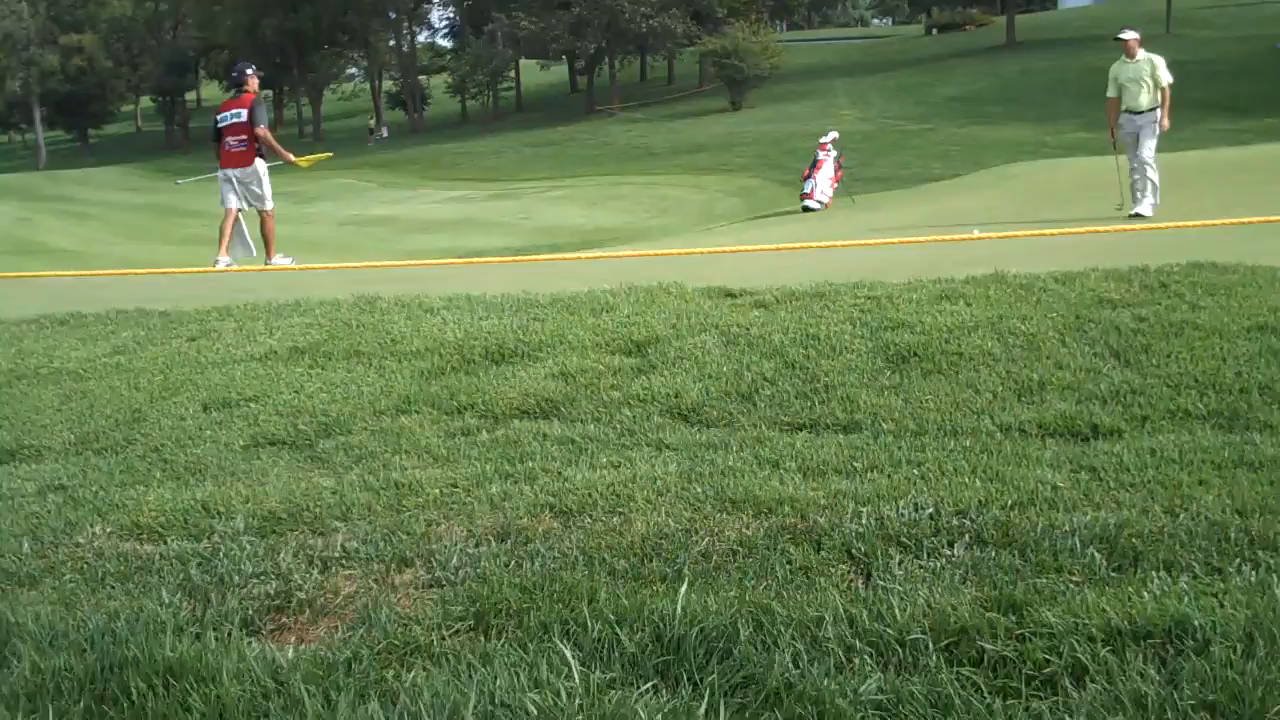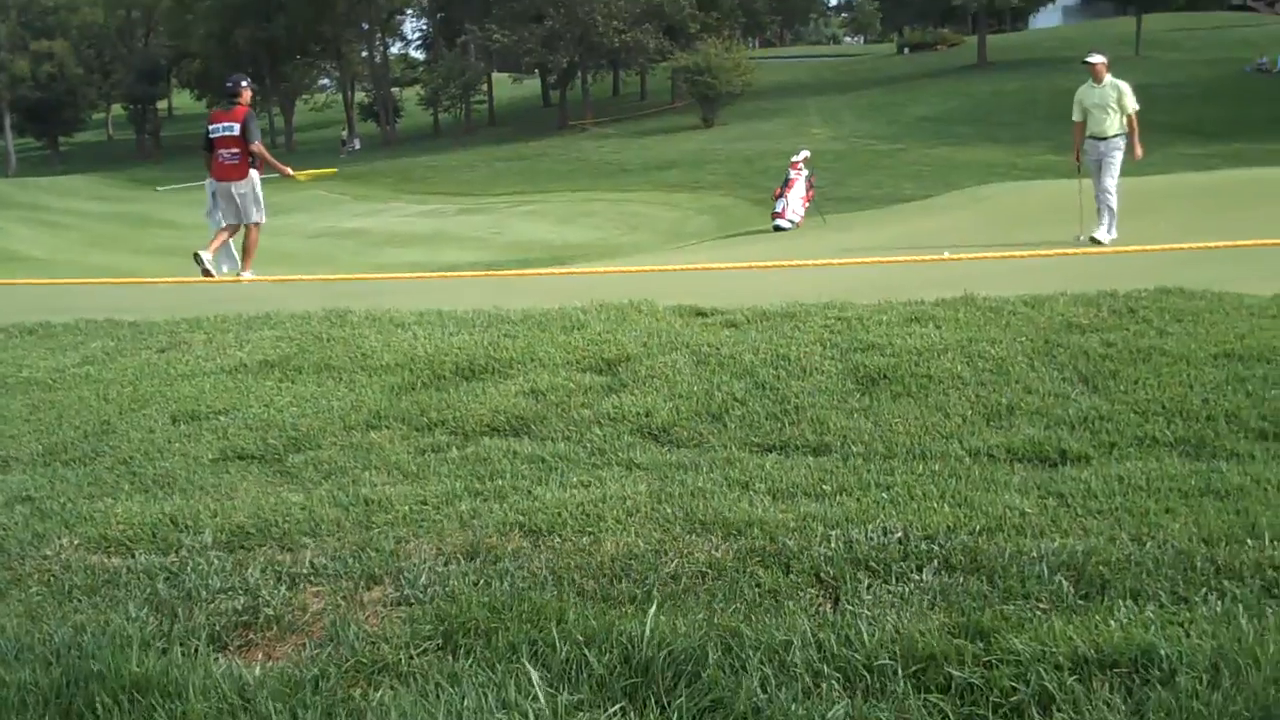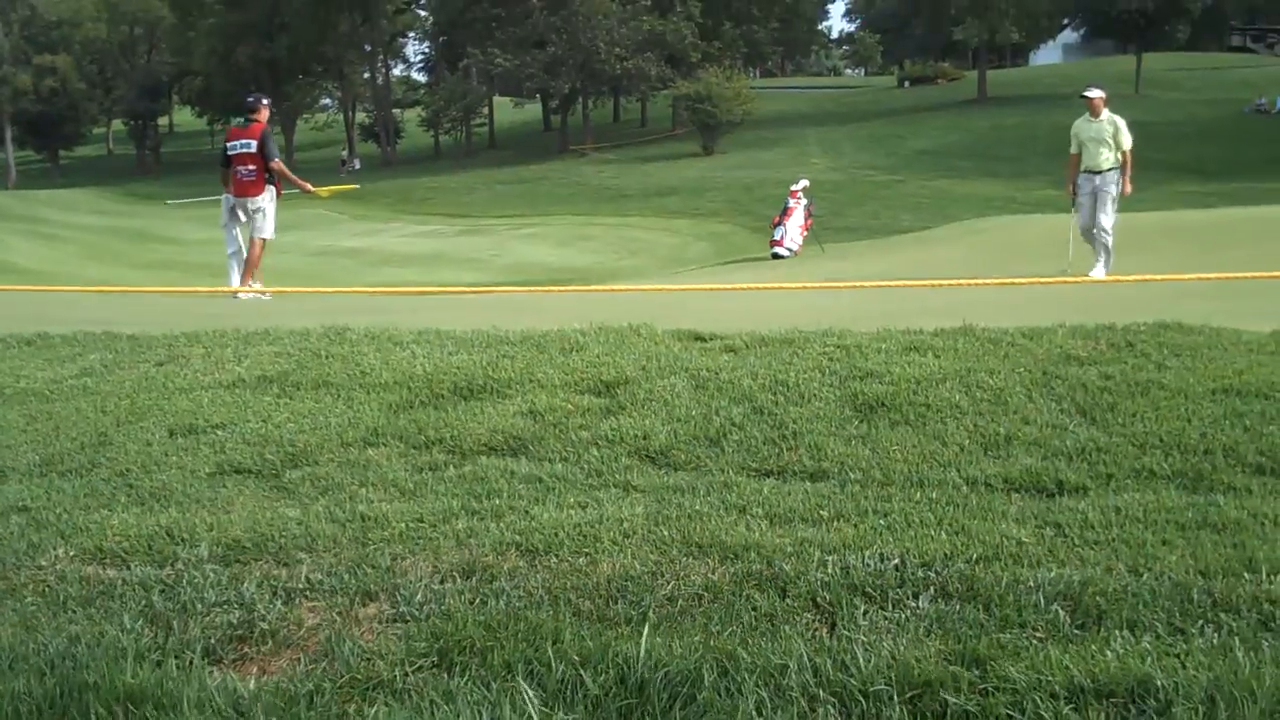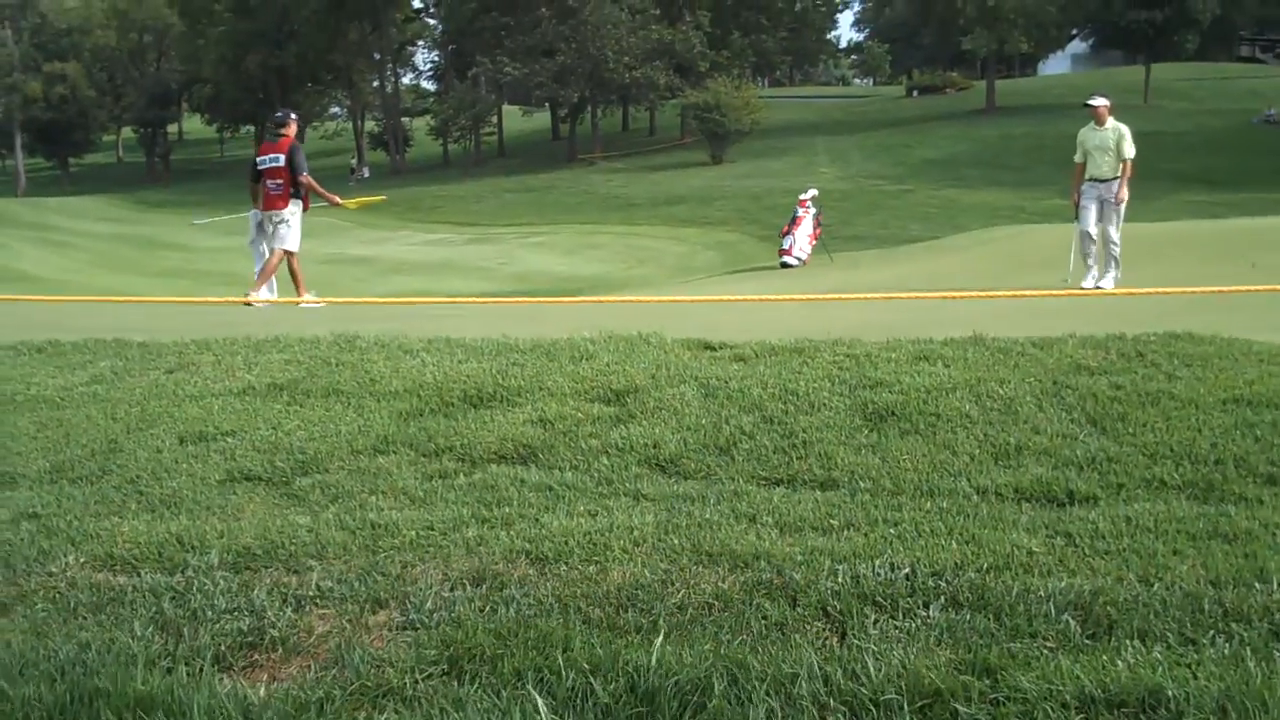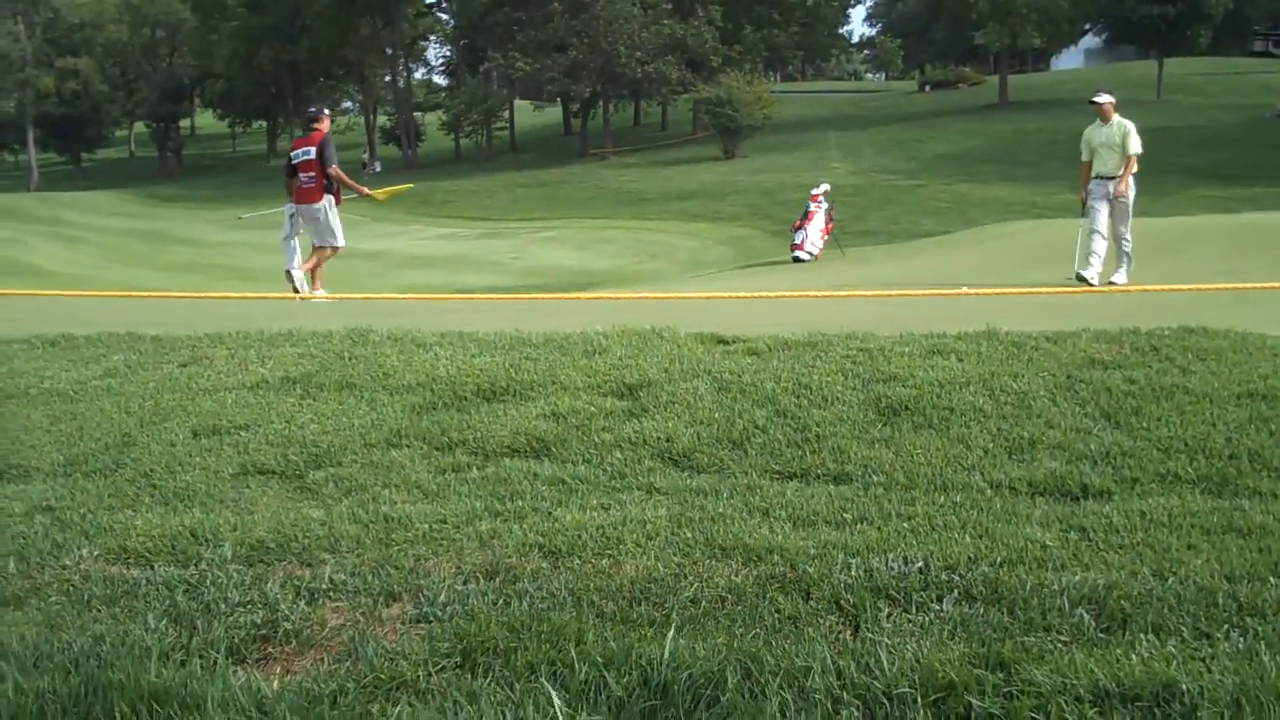
dt=0.2s
person 1, frame 1
left shoulder: (222, 108)
right shoulder: (255, 101)
left elbow: (217, 142)
right elbow: (260, 131)
left wrist: (223, 163)
right wrist: (282, 153)
left hip: (228, 167)
right hip: (251, 165)
left knee: (231, 212)
right knee: (267, 211)
left ankle: (223, 258)
right ankle: (272, 259)
person 1, frame 2
left shoulder: (215, 117)
right shoulder: (246, 114)
left elbow: (208, 151)
right elbow: (254, 147)
left wrist: (213, 174)
right wrist: (279, 167)
left hip: (221, 179)
right hip: (244, 178)
left knee: (232, 225)
right knee: (253, 225)
left ankle: (207, 253)
right ankle: (245, 273)
person 1, frame 3
left shoulder: (232, 133)
right shoulder: (264, 132)
left elbow: (225, 168)
right elbow: (274, 164)
left wrist: (228, 189)
right wrist: (300, 184)
left hip: (240, 195)
right hip: (262, 193)
left knee: (258, 240)
right knee: (258, 241)
left ankle: (252, 283)
right ankle: (244, 289)
person 1, frame 4
left shoulder: (262, 150)
right shoulder: (293, 146)
left elbow: (254, 183)
right elbow: (303, 178)
left wrist: (257, 204)
right wrist: (328, 196)
left hip: (269, 208)
right hip: (289, 207)
left knee: (290, 252)
right knee: (280, 253)
left ankle: (303, 295)
right ankle: (255, 292)
person 1, frame 5
left shoulder: (296, 144)
right shoulder: (324, 139)
left elbow: (289, 178)
right elbow: (332, 170)
left wrist: (293, 199)
right wrist: (357, 188)
left hip: (303, 202)
right hip: (322, 200)
left knee: (318, 245)
right knee: (332, 246)
left ankle: (317, 291)
right ankle: (298, 271)
person 2, frame 1
left shoulder: (1153, 61)
right shoulder: (1116, 68)
left elbow: (1165, 89)
right elbow: (1113, 98)
left wrist: (1164, 116)
right wrist: (1111, 125)
left hip: (1150, 116)
right hip: (1127, 118)
left knee: (1145, 158)
right knee: (1134, 164)
left ankle: (1148, 203)
right ankle: (1139, 204)
person 2, frame 2
left shoulder: (1119, 87)
right shoulder: (1081, 92)
left elbow: (1131, 116)
right elbow: (1079, 123)
left wrist: (1136, 143)
right wrist: (1076, 149)
left hip: (1114, 143)
right hip: (1091, 143)
left knee: (1108, 186)
right knee: (1099, 190)
left ankle: (1104, 231)
right ankle: (1111, 229)
person 2, frame 3
left shoulder: (1116, 122)
right shoulder: (1078, 125)
left elbow: (1126, 153)
right elbow: (1075, 155)
left wrist: (1126, 181)
right wrist: (1071, 182)
left hip: (1109, 177)
right hip: (1086, 178)
left knee: (1103, 223)
right knee: (1085, 225)
left ankle: (1101, 266)
right ankle: (1100, 252)
person 2, frame 4
left shoulder: (1120, 131)
right shoulder: (1084, 133)
left elbow: (1127, 161)
left wrist: (1122, 188)
right wrist: (1075, 190)
left hip: (1114, 186)
right hip: (1091, 186)
left knee: (1110, 235)
right knee: (1086, 230)
left ankle: (1110, 276)
right ankle: (1091, 273)
person 2, frame 5
left shoulder: (1126, 127)
right shoulder: (1090, 132)
left elbow: (1132, 157)
left wrist: (1123, 182)
right wrist: (1083, 188)
left hip: (1121, 183)
right hip: (1098, 184)
left knee: (1121, 232)
right knee: (1097, 229)
left ankle: (1122, 271)
right ankle: (1091, 273)
